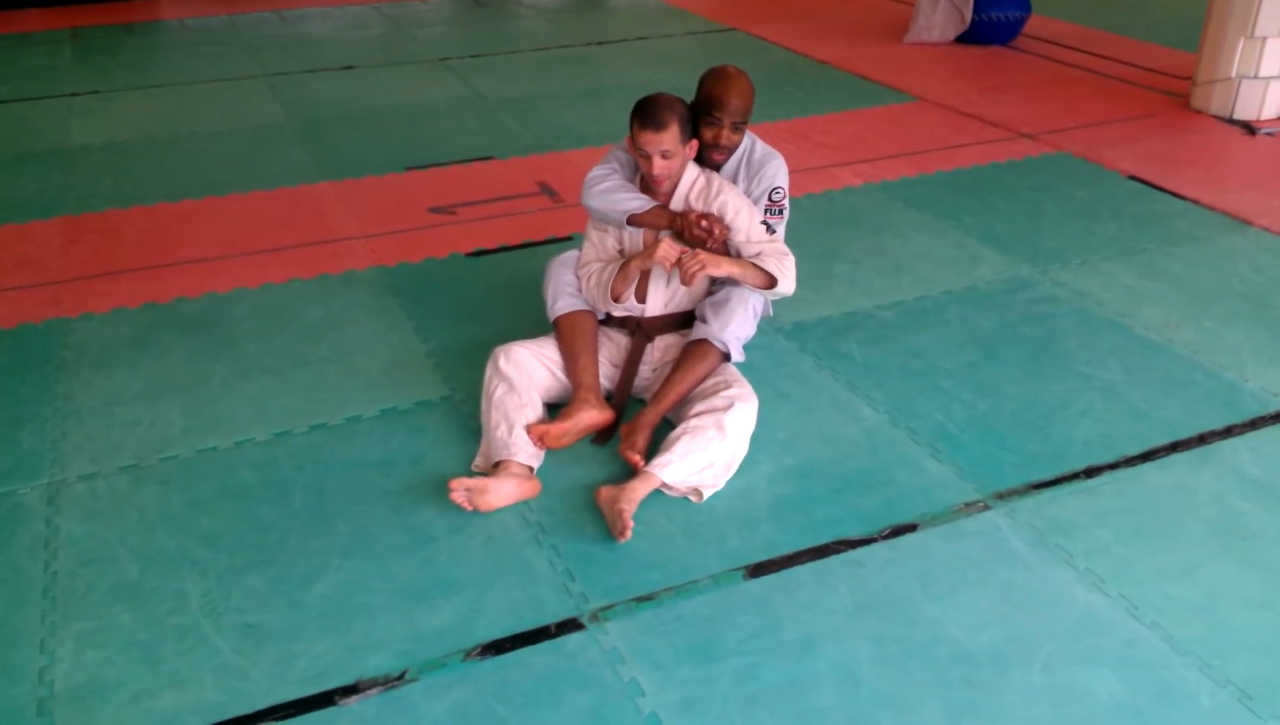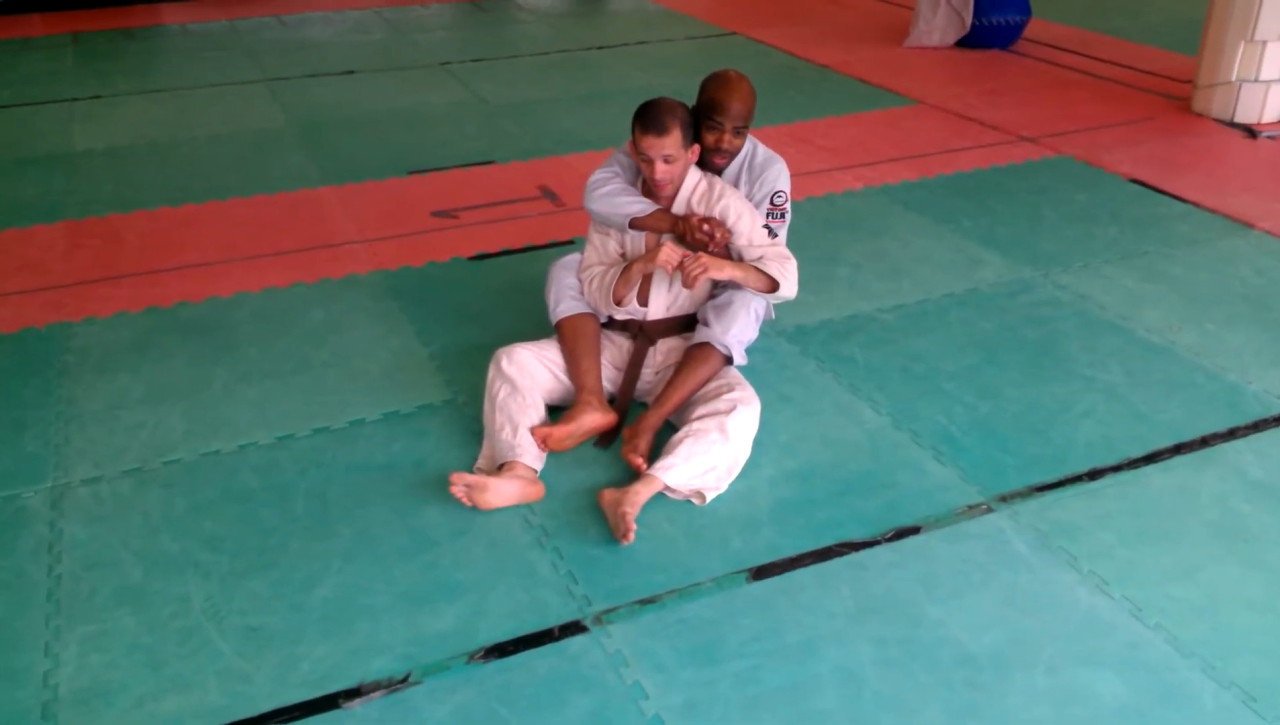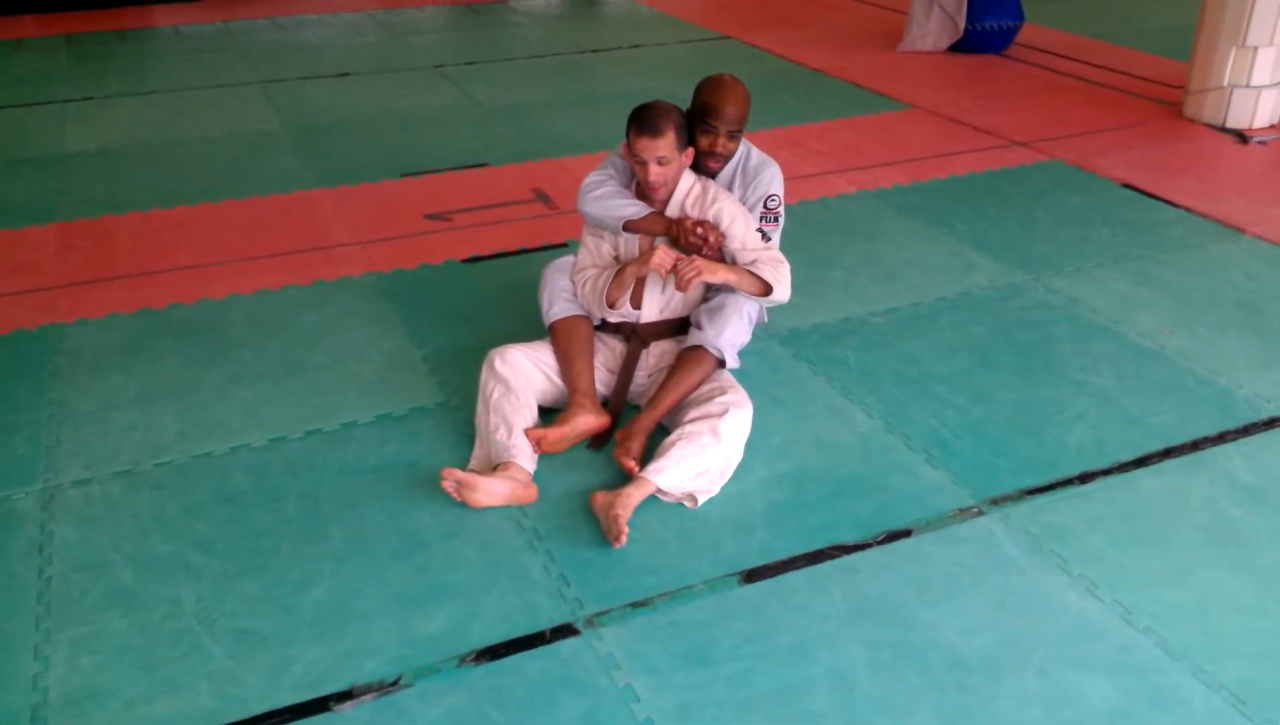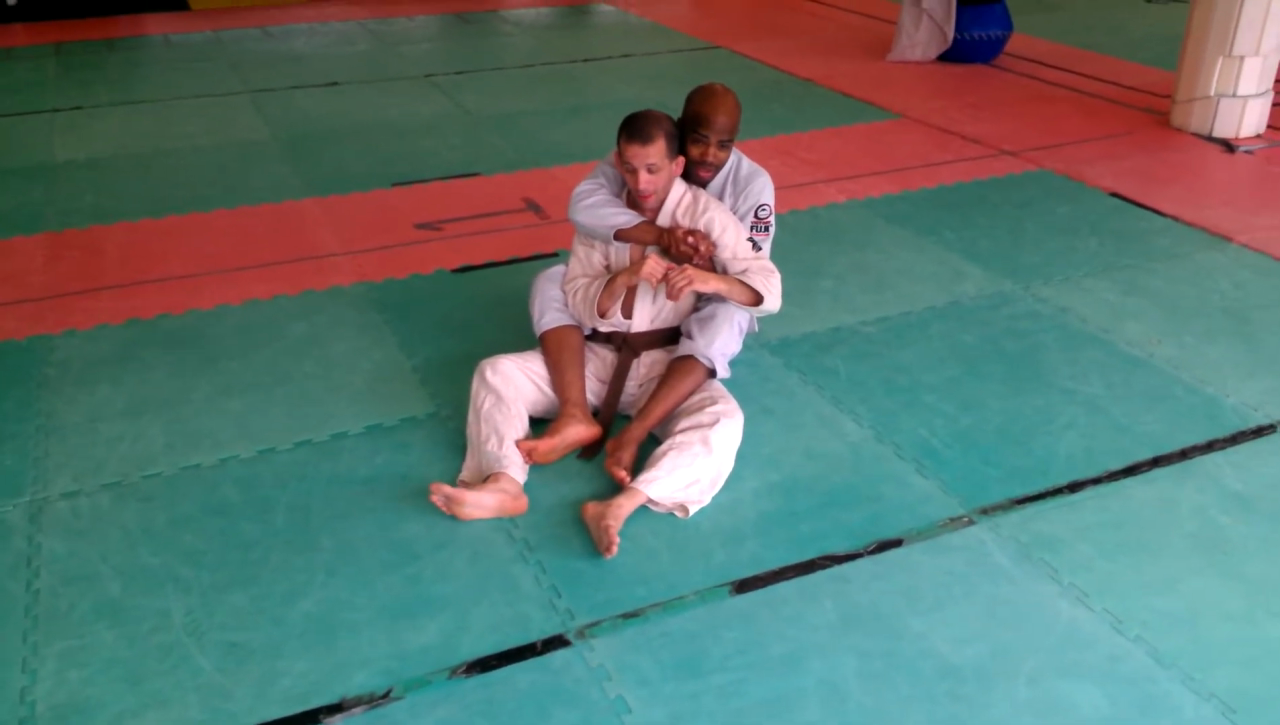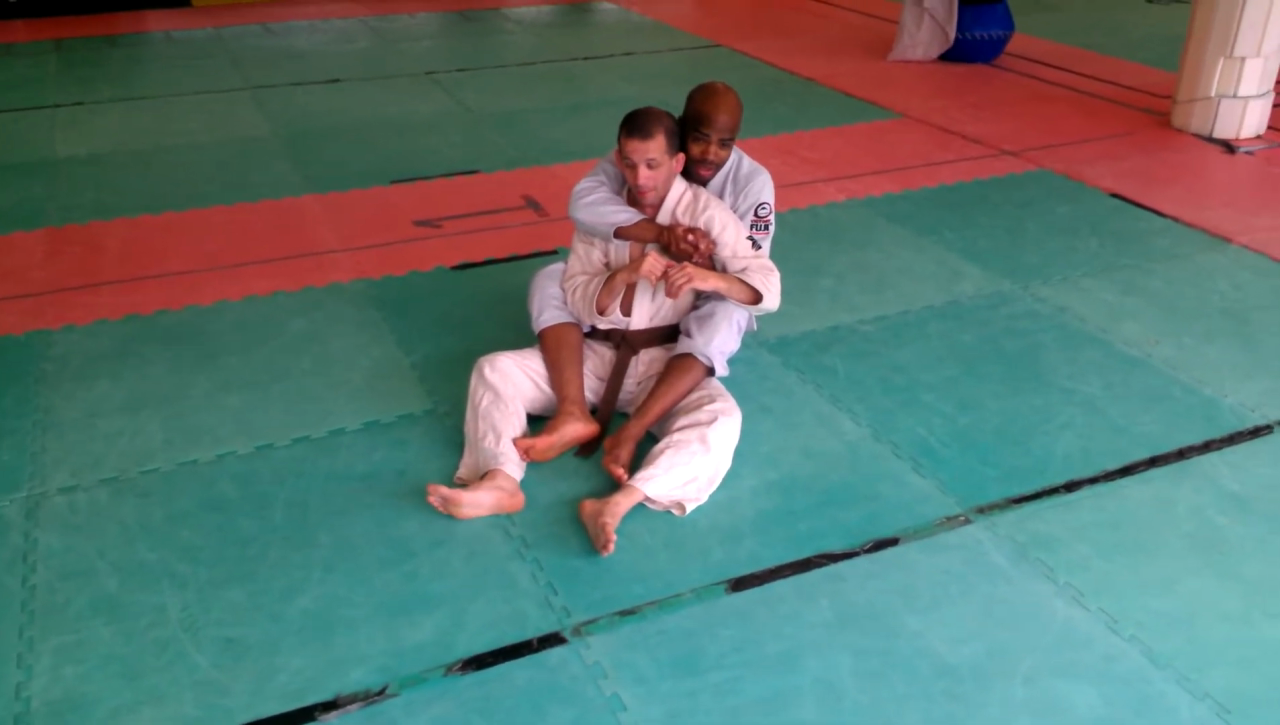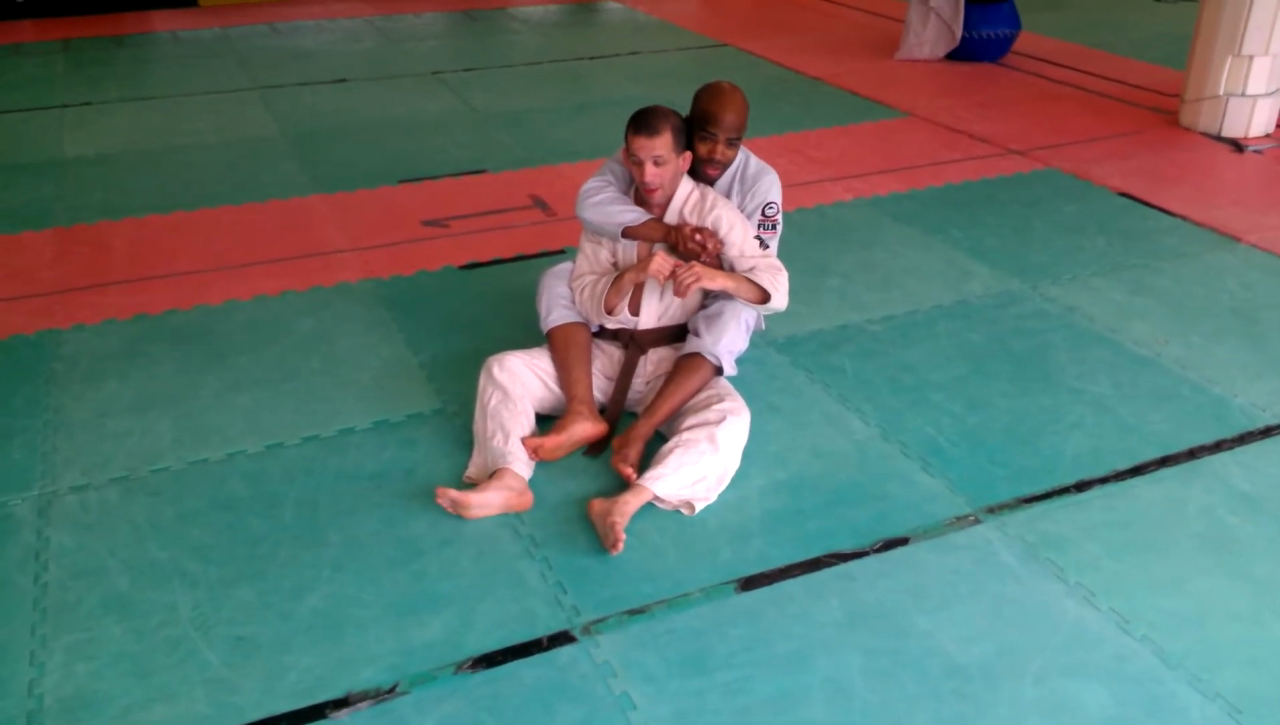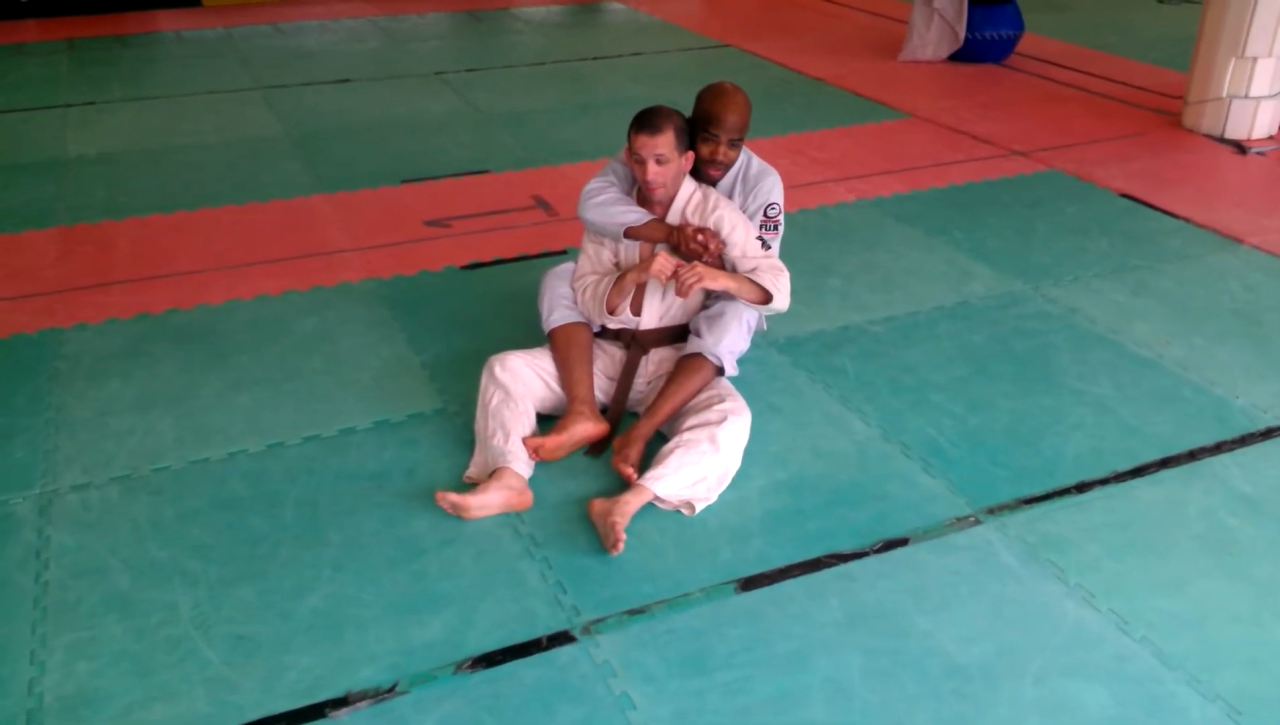
dt=0.1s
person 1, frame 1
left shoulder: (717, 197)
left elbow: (783, 274)
right elbow: (593, 291)
left wrist: (723, 263)
right wrist: (638, 261)
left hip: (682, 346)
right hip: (613, 340)
left knee: (736, 405)
right knee: (510, 361)
left ankle: (632, 491)
right ankle: (514, 472)
person 1, frame 2
left shoulder: (719, 201)
left elbow: (785, 276)
right elbow: (594, 293)
left wrist: (724, 267)
right wrist: (640, 264)
left hip: (684, 350)
right hip: (614, 344)
left knee: (739, 407)
right knee: (512, 362)
left ankle: (634, 494)
right ankle: (520, 472)
person 1, frame 3
left shoulder: (713, 205)
left elbow: (778, 281)
right elbow: (588, 296)
left wrist: (718, 270)
right wrist: (633, 267)
left hip: (677, 353)
right hip: (608, 346)
left knee: (731, 411)
right knee: (505, 363)
left ankle: (627, 496)
right ankle: (513, 473)
person 1, frame 4
left shoulder: (704, 214)
left elbow: (769, 290)
right elbow: (579, 304)
left wrist: (710, 280)
right wrist: (625, 277)
left hip: (668, 364)
right hip: (598, 356)
left knee: (723, 421)
right knee: (496, 373)
left ankle: (618, 507)
right ankle: (504, 485)
person 1, frame 5
left shoulder: (704, 212)
left elbow: (768, 290)
right elbow: (578, 302)
left wrist: (709, 277)
right wrist: (624, 275)
left hip: (667, 361)
right hip: (597, 353)
left knee: (720, 419)
right knee: (495, 371)
left ankle: (615, 505)
right ankle: (500, 482)
person 1, frame 6
left shoulder: (711, 211)
left elbow: (776, 288)
right elbow: (586, 302)
left wrist: (717, 277)
right wrist: (632, 275)
left hip: (675, 361)
right hip: (606, 353)
left knee: (729, 418)
right knee: (503, 370)
left ankle: (624, 505)
right ankle: (508, 482)
person 1, frame 7
left shoulder: (714, 213)
left elbow: (778, 290)
right elbow: (588, 303)
left wrist: (719, 277)
right wrist: (634, 275)
left hip: (677, 361)
right hip: (608, 353)
left knee: (730, 419)
right knee: (505, 370)
left ankle: (625, 504)
right ankle: (508, 481)
person 2, frame 1
left shoulder: (765, 166)
right elbow: (597, 188)
left wrist: (717, 247)
right wrist: (673, 219)
left hip: (710, 291)
left knee: (743, 303)
right knee: (565, 268)
left ankle: (645, 420)
right ankle: (589, 400)
person 2, frame 2
left shoulder: (767, 170)
right elbow: (599, 192)
left wrist: (718, 252)
right wrist: (676, 223)
left hip: (711, 294)
left knee: (744, 307)
right knee: (567, 272)
left ankle: (648, 423)
right ankle: (591, 404)
person 2, frame 3
left shoulder: (761, 173)
right elbow: (593, 195)
left wrist: (712, 255)
right wrist: (670, 226)
left hip: (705, 296)
left knee: (737, 310)
right knee: (561, 274)
left ankle: (641, 426)
right ankle: (584, 405)
person 2, frame 4
left shoulder: (752, 184)
right elbow: (585, 204)
left wrist: (704, 264)
right wrist: (661, 235)
left hip: (694, 309)
left knee: (728, 320)
right knee: (551, 284)
left ankle: (631, 436)
right ankle: (575, 416)
person 2, frame 5
left shoulder: (752, 182)
right elbow: (585, 201)
left wrist: (703, 262)
right wrist: (661, 233)
left hip: (694, 307)
left knee: (727, 318)
right knee: (551, 282)
left ankle: (629, 434)
right ankle: (573, 413)
person 2, frame 6
left shoulder: (759, 182)
right elbow: (592, 201)
left wrist: (710, 262)
right wrist: (669, 232)
left hip: (701, 308)
left knee: (735, 318)
right knee: (559, 281)
left ankle: (638, 433)
right ankle: (582, 413)
person 2, frame 7
left shoulder: (761, 183)
right elbow: (594, 201)
left wrist: (713, 263)
right wrist: (671, 233)
left hip: (703, 306)
left knee: (736, 318)
right knee: (561, 281)
left ankle: (639, 433)
right ankle: (583, 413)
